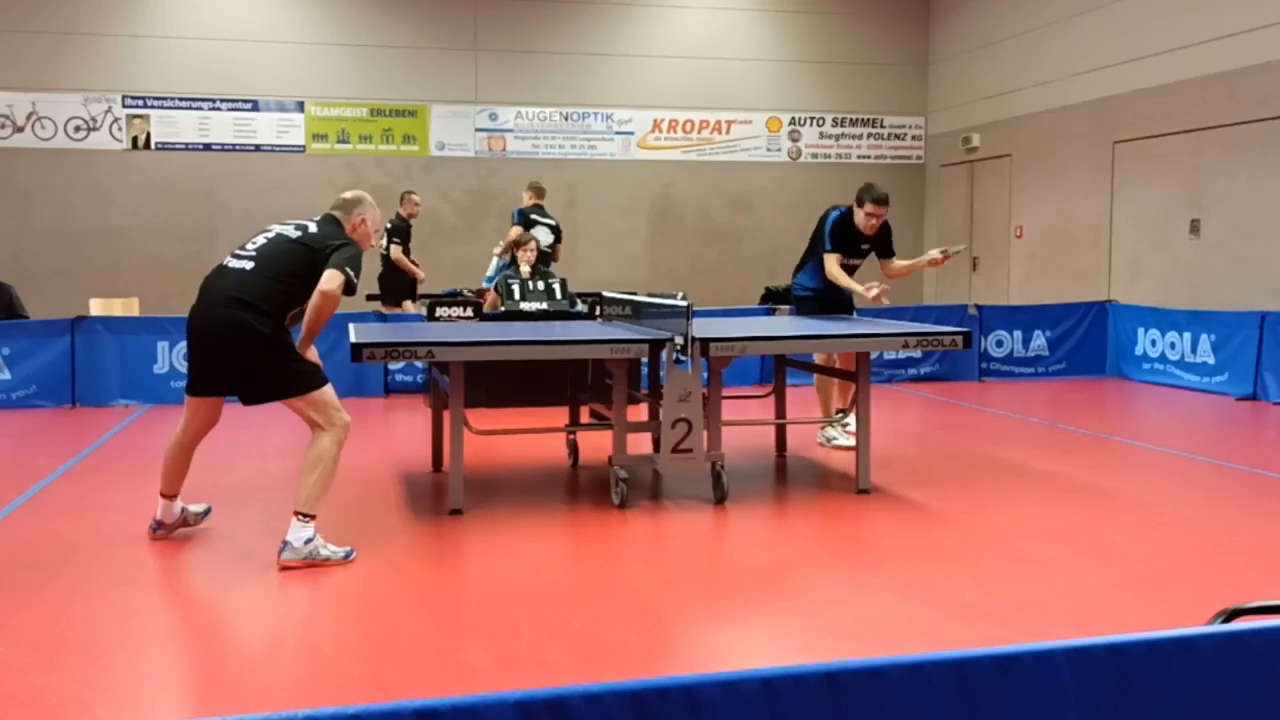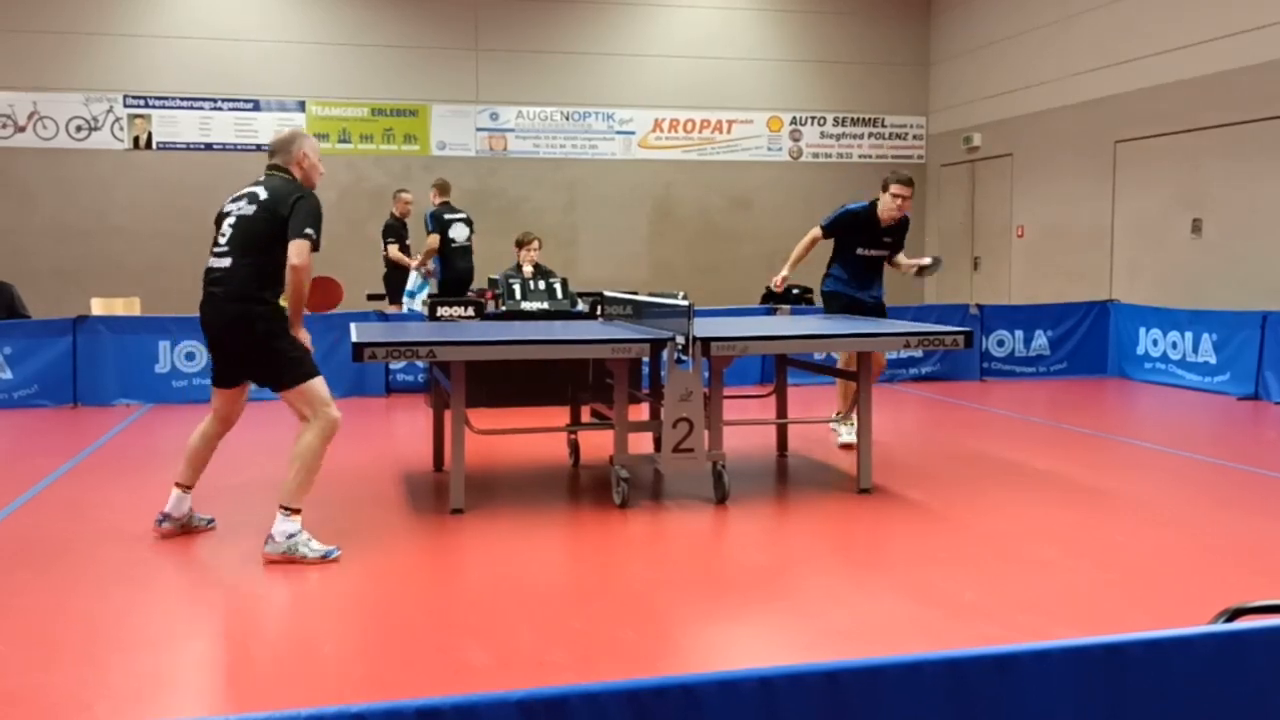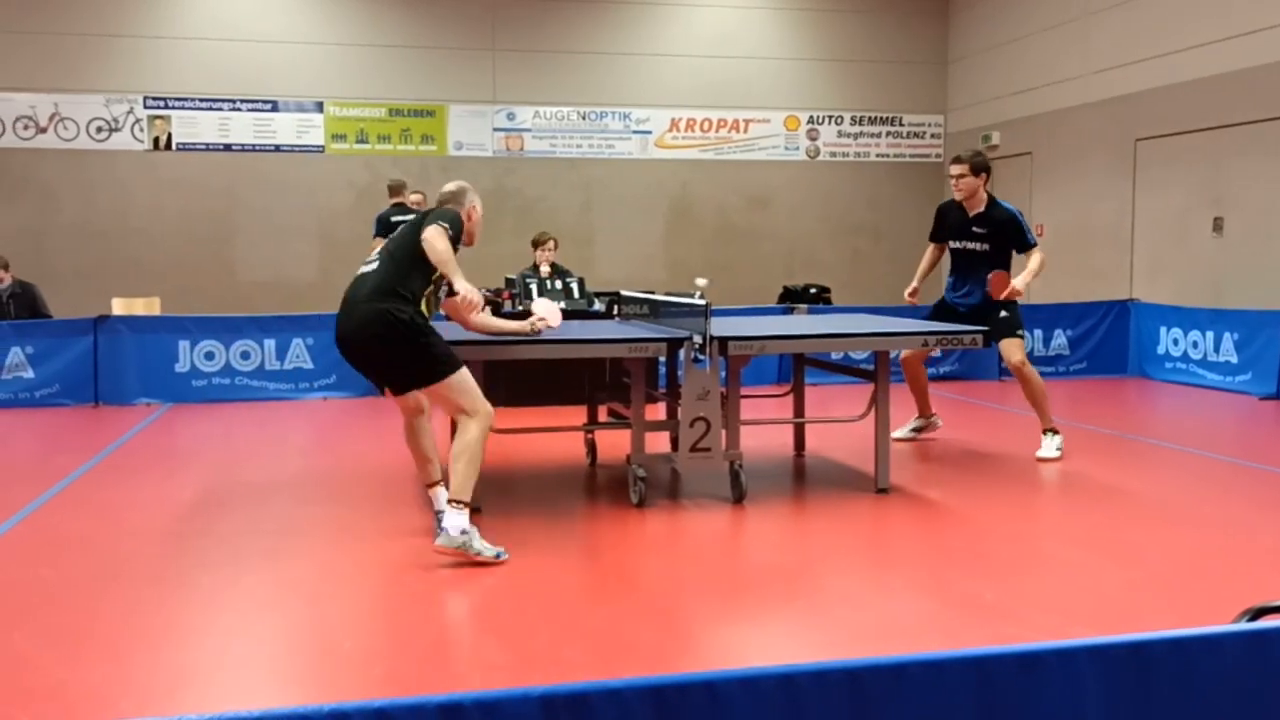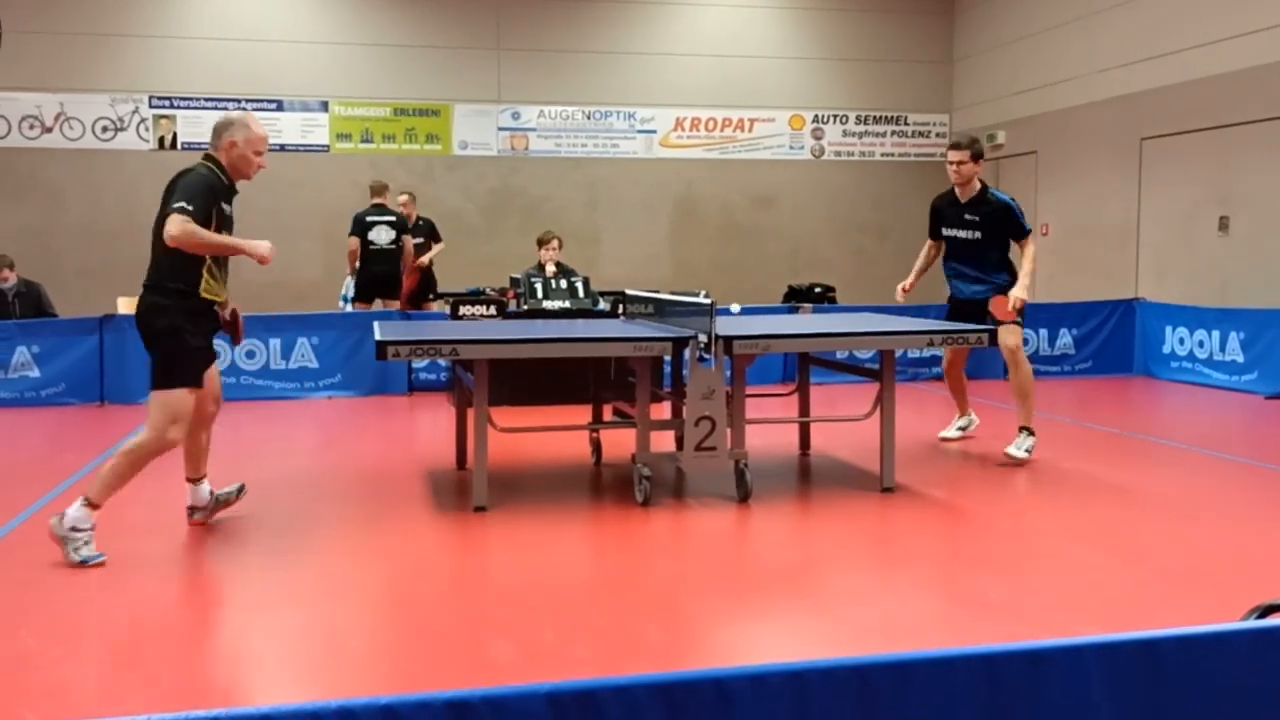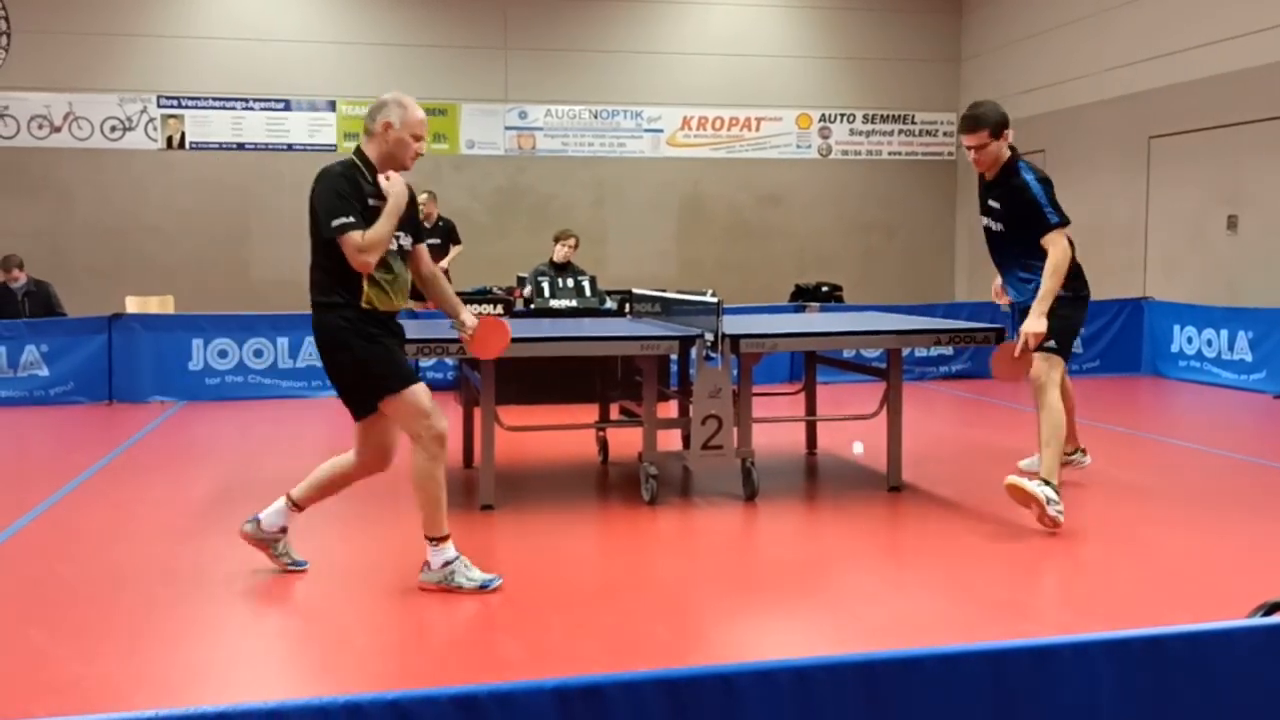
dt=1s
person 1, frame 1
left shoulder: (291, 231)
right shoulder: (345, 248)
right elbow: (328, 290)
right wrist: (304, 344)
left hip: (205, 316)
right hip: (247, 326)
left knee: (196, 423)
right knee: (333, 422)
left ankle: (167, 515)
right ankle: (300, 539)
person 1, frame 2
left shoulder: (242, 197)
right shoulder: (301, 198)
right elbow: (297, 263)
right wrist: (296, 324)
left hip: (217, 314)
right hip: (254, 319)
left knee: (224, 414)
right knee: (322, 416)
left ankle: (176, 510)
right ankle: (285, 532)
person 1, frame 3
left shoulder: (427, 248)
right shoulder: (443, 220)
left elbow: (466, 318)
right elbow: (431, 237)
left wrist: (522, 326)
right wrist: (462, 282)
left hip: (351, 327)
right hip: (386, 320)
left knee: (414, 409)
right knee: (476, 414)
left ankle: (445, 506)
right ankle: (457, 526)
person 1, frame 4
left shoulder: (217, 188)
right shoulder: (200, 181)
right elbow: (176, 235)
left wrist: (222, 303)
right wrist: (247, 246)
left hip: (189, 314)
right hip: (175, 316)
left knee: (208, 405)
right knee: (168, 432)
left ankle: (200, 497)
right ankle: (77, 519)
person 1, frame 5
left shoulder: (397, 190)
right shoulder: (337, 181)
left elbow: (420, 264)
right elbow: (363, 257)
left wrist: (459, 312)
right wrist: (394, 206)
left hip: (381, 327)
right hip: (349, 328)
left knee: (372, 456)
right knee: (431, 432)
left ankle: (272, 522)
right ankle: (440, 559)
person 2, frame 1
left shoulder: (882, 230)
right shoulder: (835, 219)
left elbow: (890, 268)
right elbow: (832, 269)
left wrist: (924, 261)
right wrist: (863, 291)
left hip: (839, 295)
right hip: (810, 293)
left knee: (847, 357)
right knee: (826, 354)
left ankle: (843, 414)
right ankle: (828, 427)
person 2, frame 2
left shoulder: (902, 224)
right shoulder: (852, 214)
right elbow: (814, 236)
left wrist: (909, 264)
right wrist: (787, 269)
left hip: (872, 296)
right hip: (840, 291)
left knee: (878, 362)
right knee: (851, 350)
left ankle: (846, 413)
right ankle: (843, 421)
person 2, frame 3
left shoulder: (1006, 215)
right shoulder: (946, 212)
left elbow: (1035, 254)
left wrist: (1023, 278)
right wrist: (917, 282)
left hip: (996, 303)
right hip: (954, 302)
left knee: (1017, 361)
right knee: (910, 357)
left ankle: (1050, 432)
right ankle: (926, 418)
person 2, frame 4
left shoulder: (1001, 204)
right shoulder: (940, 205)
left elbow: (1028, 246)
right elbow: (934, 245)
left wrist: (1022, 284)
right wrist: (913, 278)
left hip: (999, 290)
right hip: (961, 295)
left knee: (1011, 346)
right knee: (951, 364)
left ankle: (1026, 433)
right ankle: (965, 417)
person 2, frame 5
left shoulder: (1028, 182)
right shoulder: (985, 179)
left elbow: (1059, 247)
left wrist: (1039, 313)
right wrist: (1005, 273)
left hip: (1058, 294)
right hip: (1025, 293)
left knee: (1041, 376)
right knee: (1049, 371)
left ankle: (1047, 488)
right ankle: (1070, 448)
